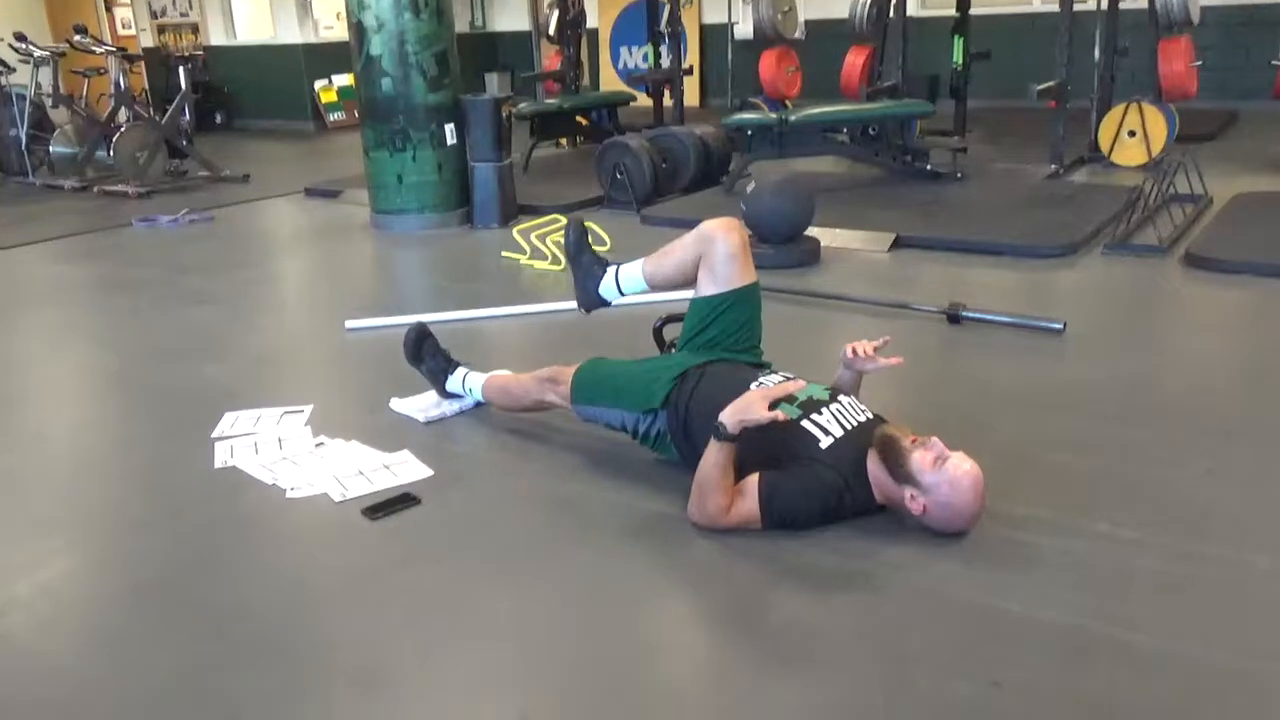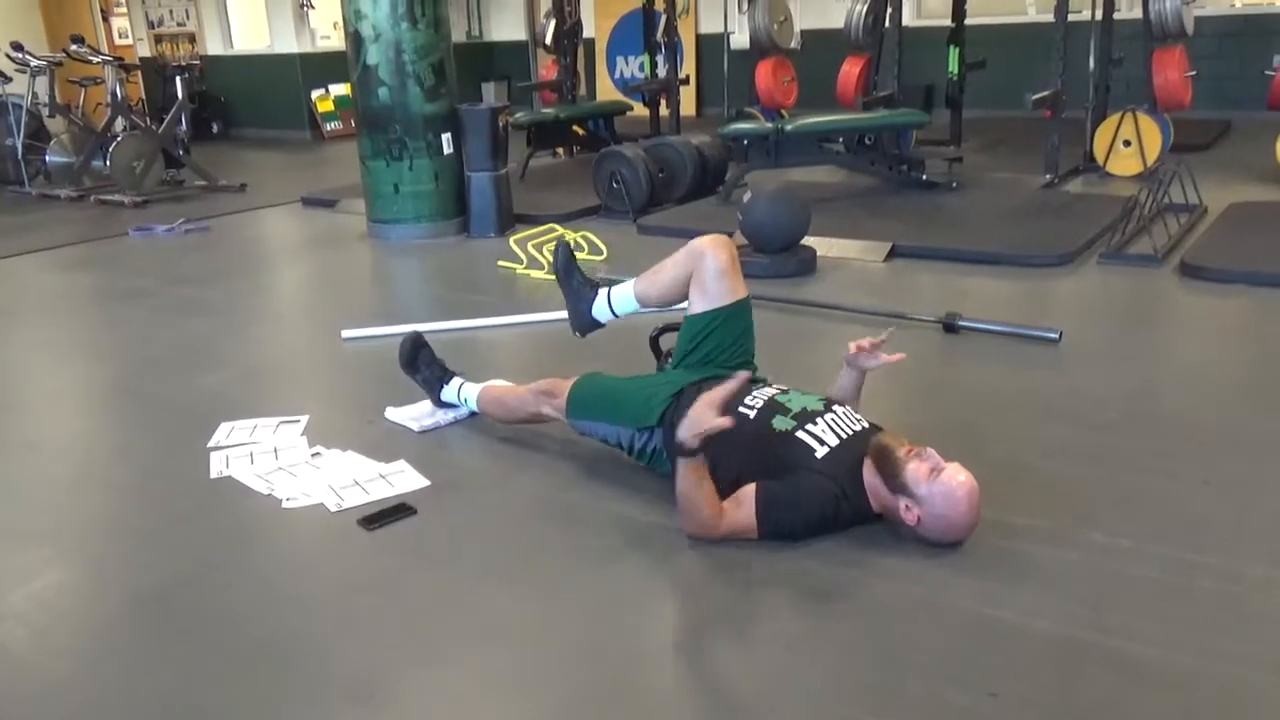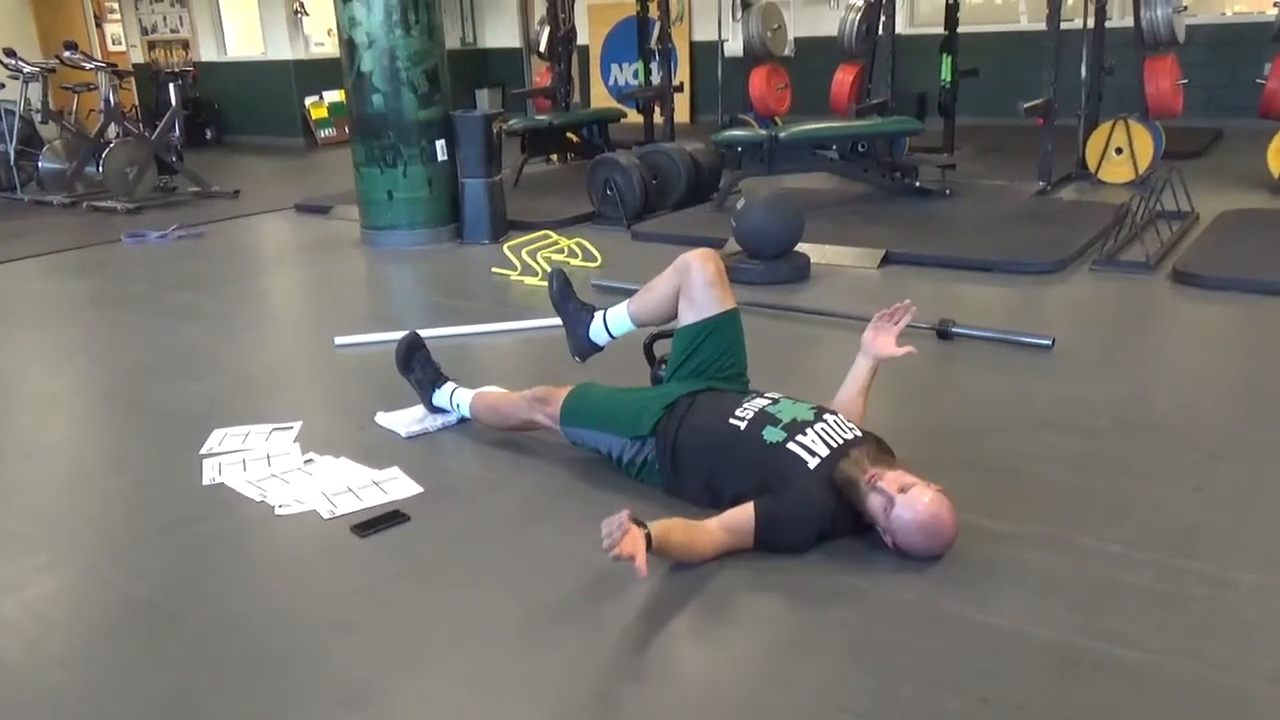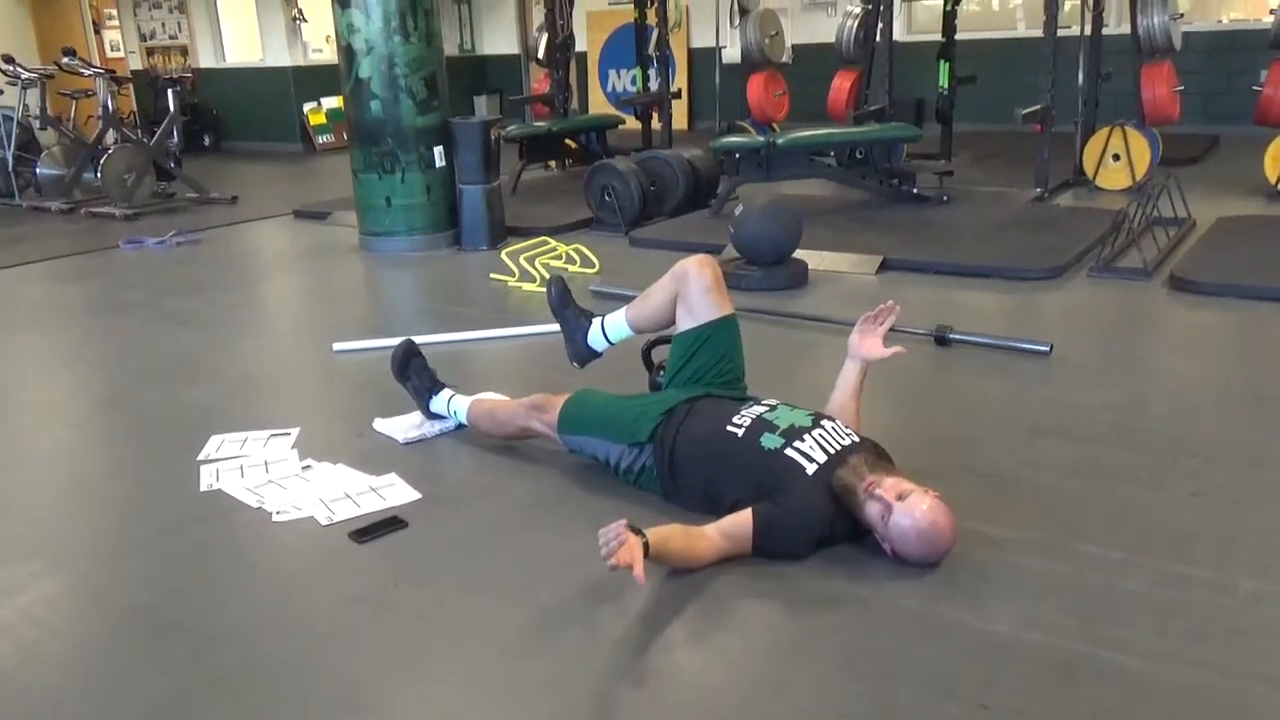
dt=0.7s
person 1, frame 1
left shoulder: (826, 489)
right shoulder: (879, 443)
left elbow: (708, 511)
left wrist: (728, 424)
right wrist: (851, 371)
left hip: (678, 399)
right hip: (736, 368)
left knee: (553, 383)
right knee: (722, 236)
left ankle: (460, 382)
right ankle: (606, 283)
person 1, frame 2
left shoulder: (821, 500)
right shoulder: (882, 452)
left elbow: (707, 522)
left wrist: (688, 441)
right wrist: (854, 371)
left hip: (674, 409)
right hip: (728, 383)
left knee: (548, 395)
right knee: (712, 251)
left ankle: (454, 392)
right ankle: (598, 305)
person 1, frame 3
left shoulder: (812, 511)
right shoulder: (875, 457)
left elbow: (708, 537)
left wrist: (646, 535)
right wrist: (869, 358)
left hip: (666, 433)
right hip: (720, 396)
left knee: (542, 403)
right knee: (699, 265)
left ankle: (450, 398)
right ankle: (595, 330)
person 1, frame 4
left shoulder: (809, 516)
right shoulder: (874, 465)
left elbow: (706, 542)
left wrist: (642, 543)
right wrist: (857, 361)
left hip: (662, 440)
right hip: (720, 402)
left knee: (539, 410)
right knee: (697, 271)
left ankle: (444, 403)
right ankle: (592, 334)
